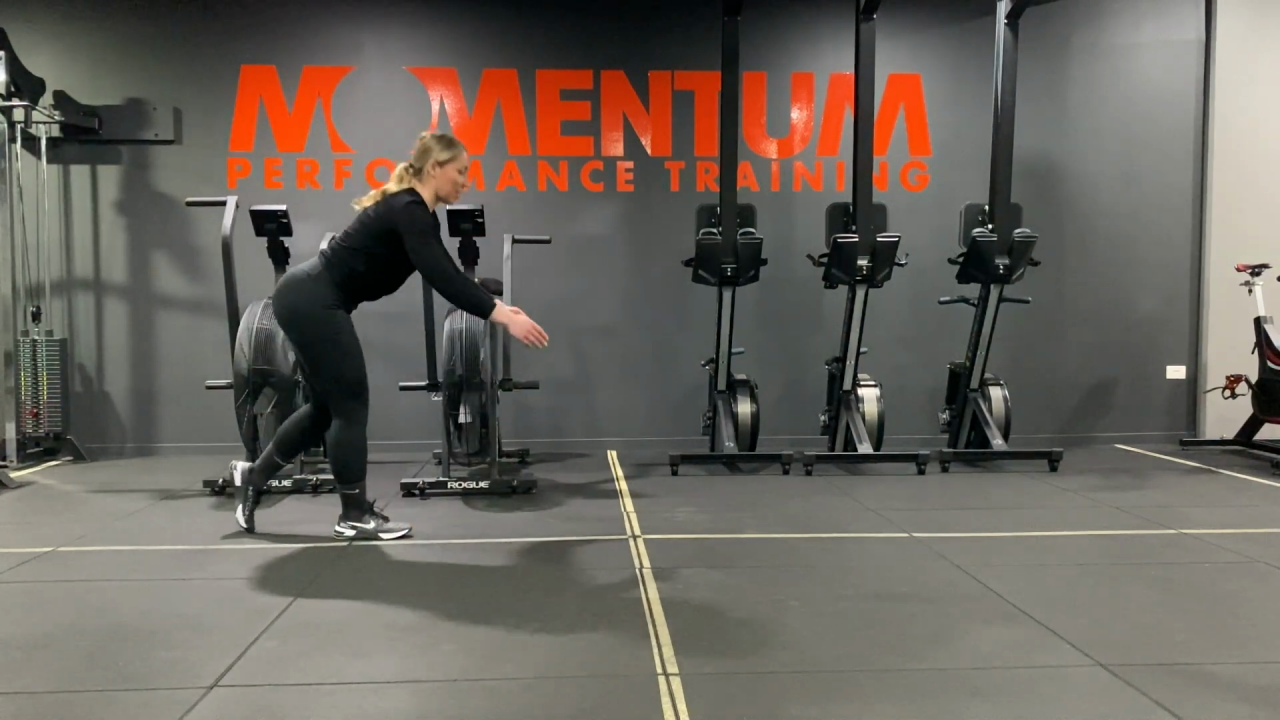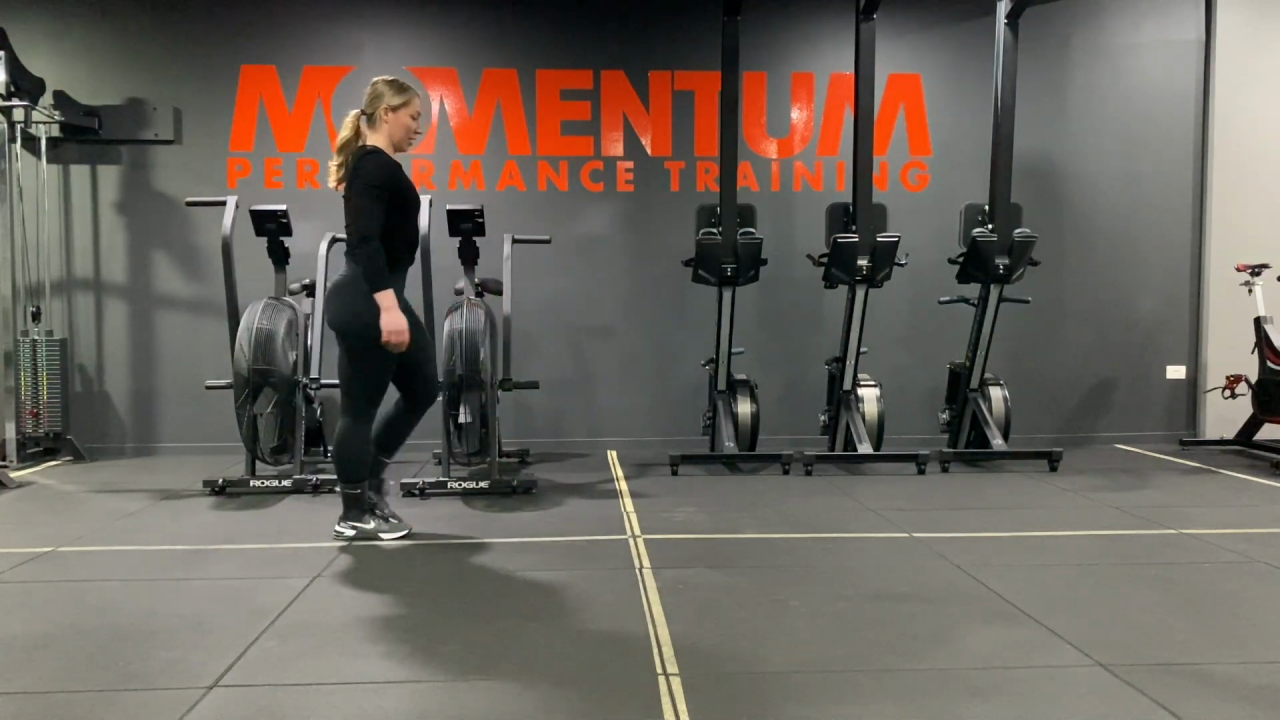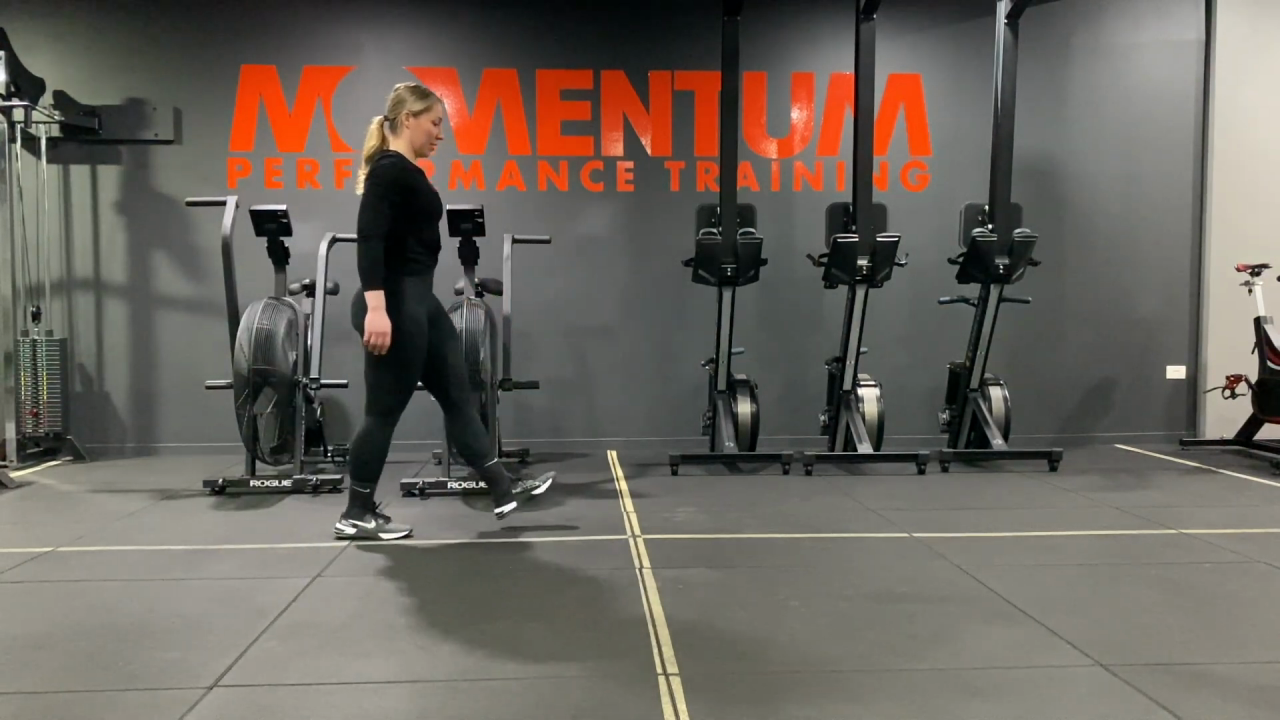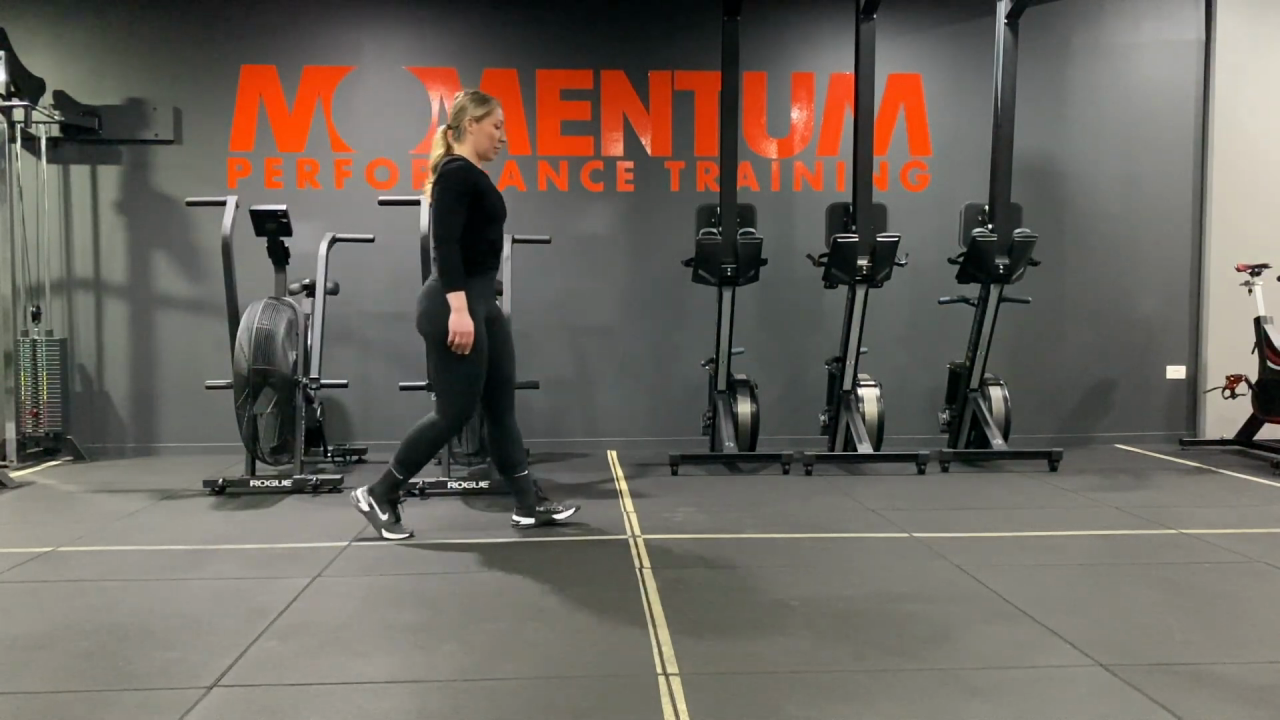
dt=0.4s
person 1, frame 1
left shoulder: (410, 209)
right shoulder: (409, 211)
left elbow: (447, 273)
right elbow: (442, 278)
left wrist: (499, 307)
right wrist: (503, 316)
left hip: (307, 300)
right hip: (312, 303)
left knee: (330, 405)
right knee: (350, 405)
left ankle: (254, 475)
right ankle: (355, 517)
person 1, frame 2
left shoulder: (378, 164)
right shoulder: (372, 165)
right elbow: (366, 241)
right wrist: (388, 305)
left hip: (378, 298)
right hip: (366, 302)
left knee: (423, 389)
right knee: (362, 405)
left ankle: (369, 484)
right ankle: (354, 514)
person 1, frame 3
left shoulder: (407, 172)
right shoulder: (388, 169)
right elbow: (370, 241)
right wrist: (376, 308)
left hip: (420, 301)
right hip: (395, 303)
left knee: (458, 394)
right knee: (385, 409)
left ankle: (502, 489)
right ankle: (357, 514)
person 1, frame 4
left shoulder: (472, 176)
right shoulder: (455, 174)
right elbow: (446, 246)
right wrist: (458, 309)
left hip: (481, 303)
right hip: (457, 305)
left knee: (501, 404)
right knee: (455, 411)
left ankle: (529, 503)
right ankle: (379, 496)
